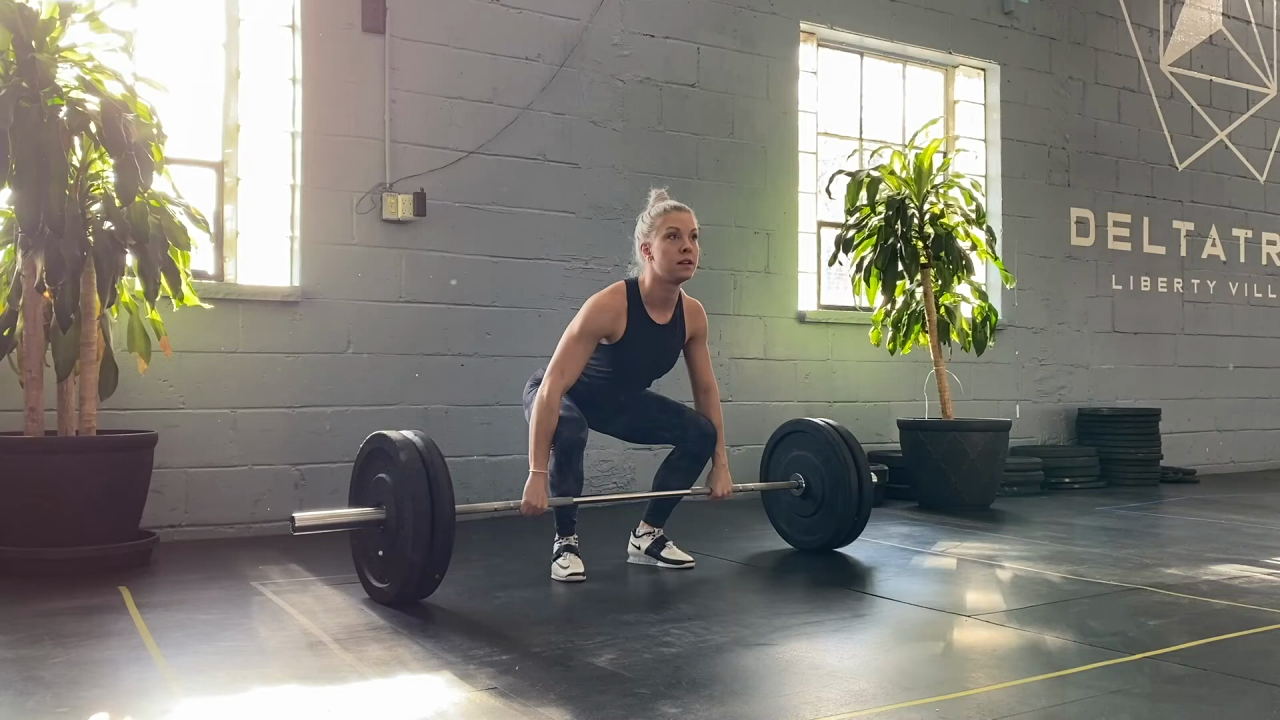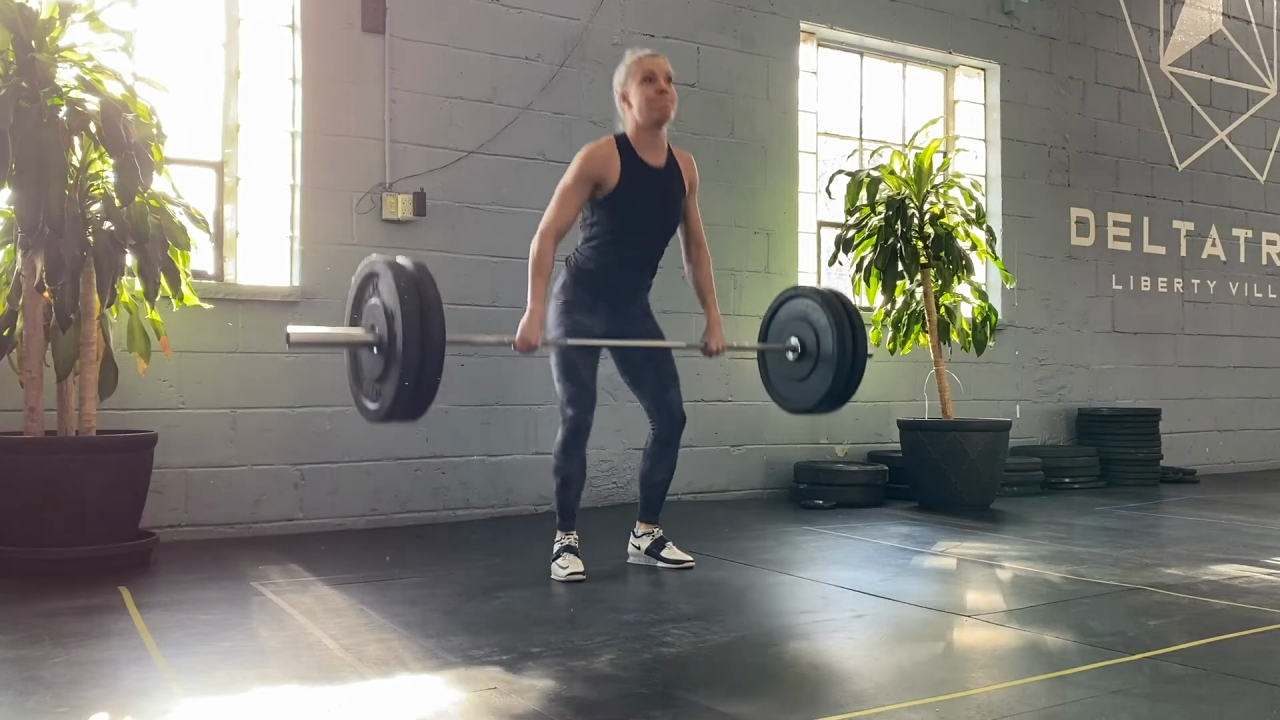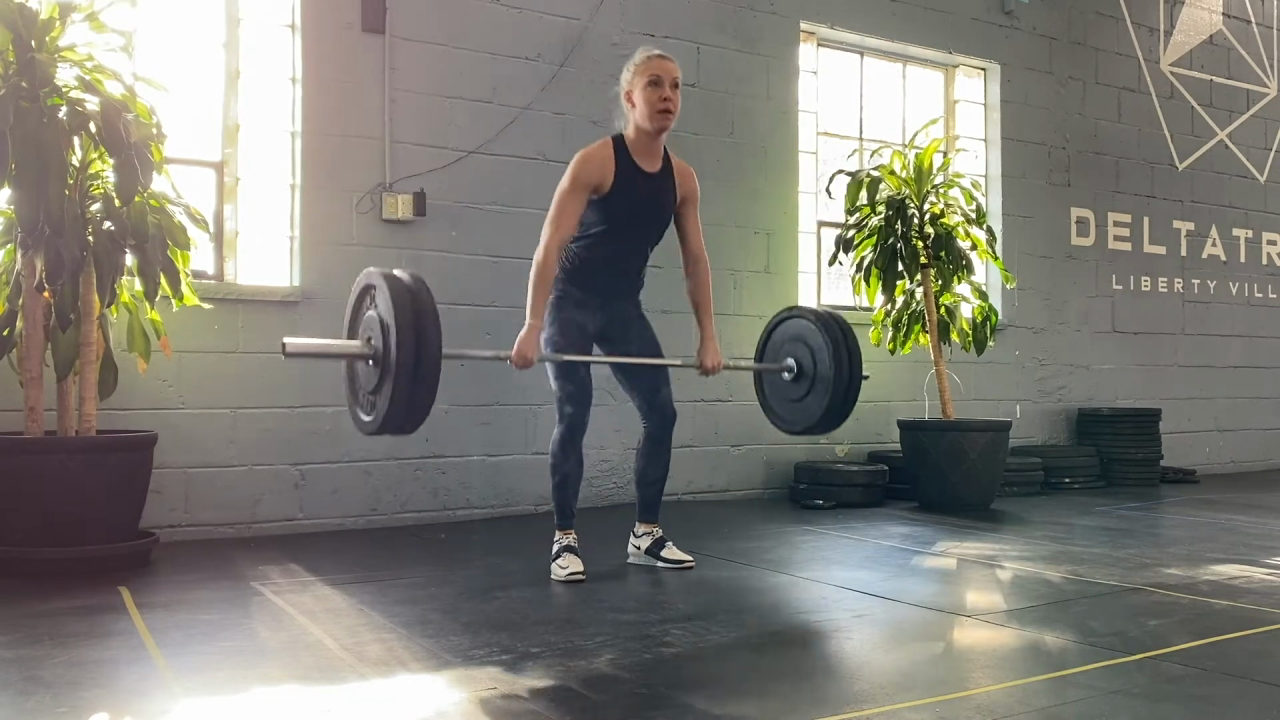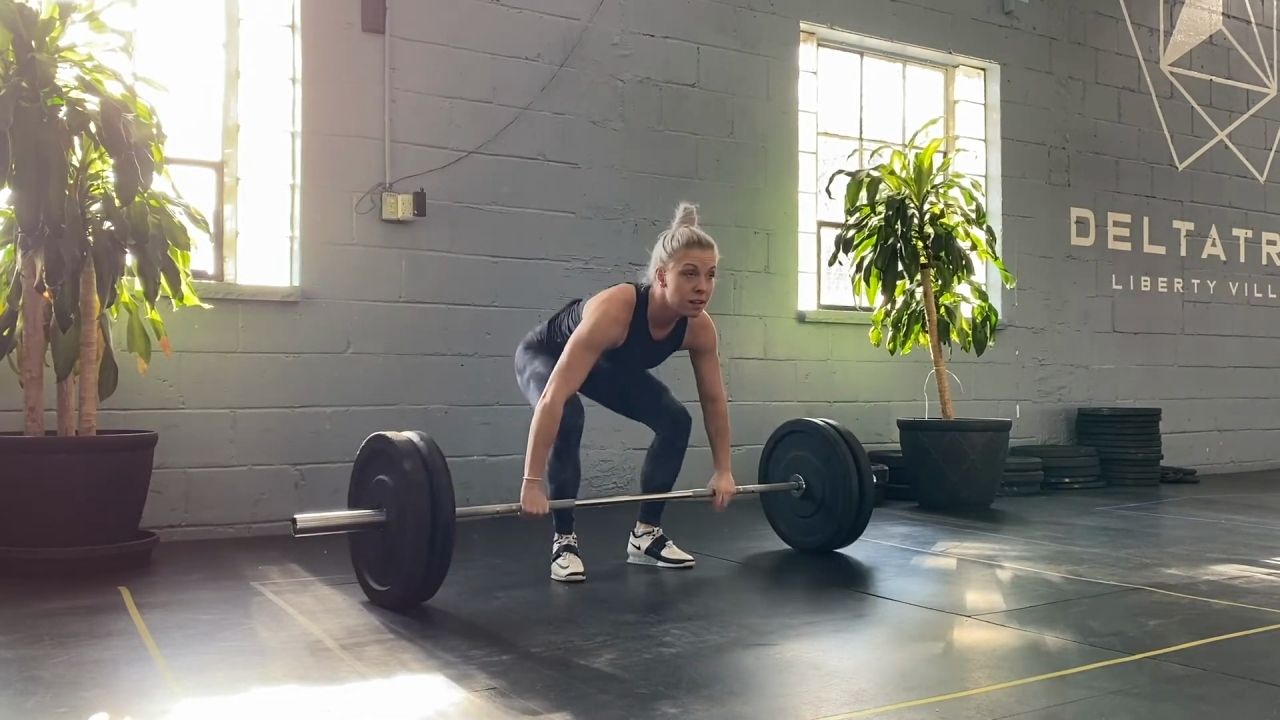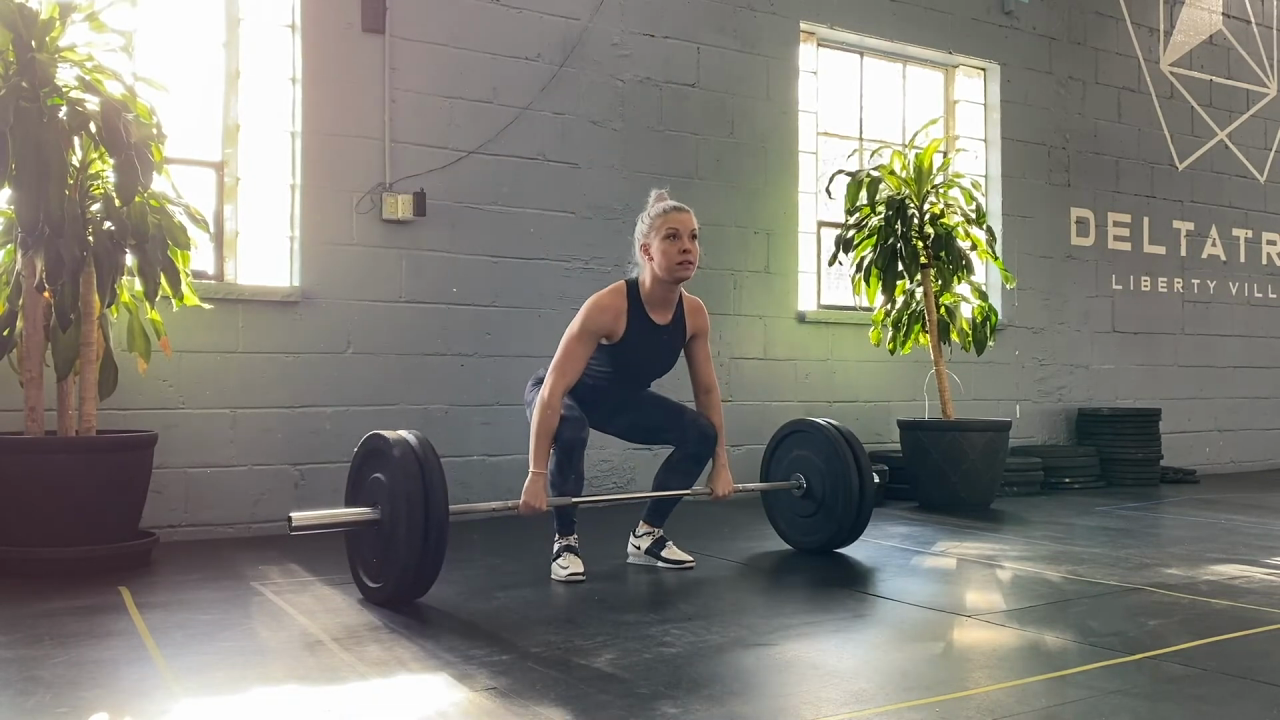
dt=1s
person 1, frame 1
left shoulder: (692, 315)
right shoulder: (608, 307)
left elbow: (706, 390)
right elbow: (550, 390)
left wrist: (721, 463)
right wrist: (537, 474)
left hip: (623, 401)
right hip: (570, 397)
left knee: (701, 433)
right knee: (569, 432)
left ankle: (647, 535)
right ankle: (565, 543)
person 1, frame 2
left shoulder: (683, 166)
right shoulder: (601, 156)
left elbow: (695, 247)
right elbow: (547, 236)
left wrist: (712, 318)
right wrist: (533, 313)
left hip: (633, 304)
right hip: (581, 300)
left knee: (670, 416)
right knee: (579, 416)
left ankle: (647, 534)
right ankle: (566, 540)
person 1, frame 3
left shoulder: (682, 178)
right shoulder: (595, 161)
left elbow: (695, 260)
right elbow: (551, 247)
left wrist: (708, 338)
right wrist: (532, 329)
left hip: (623, 307)
right hip: (571, 303)
left knee: (661, 413)
right knee: (573, 416)
left ankle: (646, 534)
right ankle: (564, 540)
person 1, frame 4
left shoulder: (699, 327)
right shoulder: (614, 311)
left elbow: (714, 400)
right elbow: (553, 398)
left wrist: (723, 470)
right wrist: (532, 482)
left hip: (610, 365)
right hip: (546, 355)
left knee: (676, 421)
right knee: (569, 418)
left ankle: (645, 534)
right ankle: (564, 540)
person 1, frame 5
left shoulder: (693, 313)
right shoulder: (607, 306)
left elbow: (707, 389)
right elbow: (552, 390)
left wrist: (721, 463)
right wrist: (536, 475)
left hip: (623, 398)
right hip: (567, 395)
left knee: (701, 433)
right knee: (570, 431)
left ankle: (647, 536)
right ankle: (565, 542)
